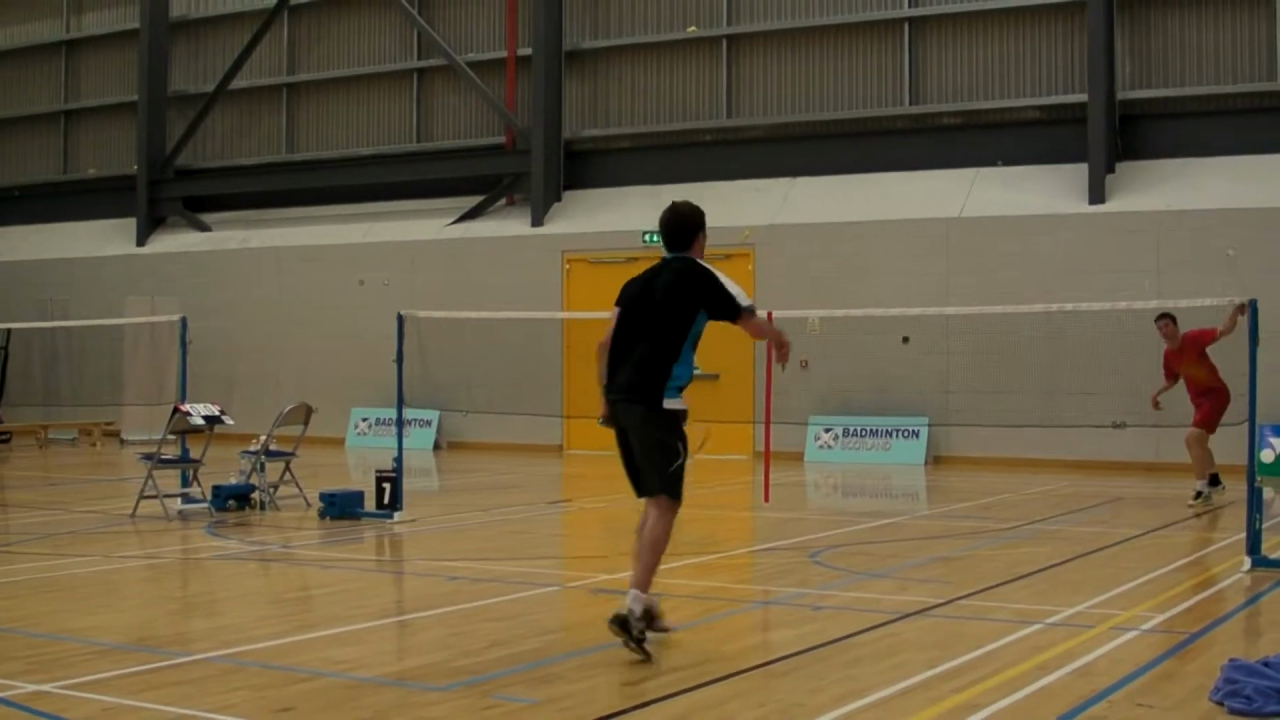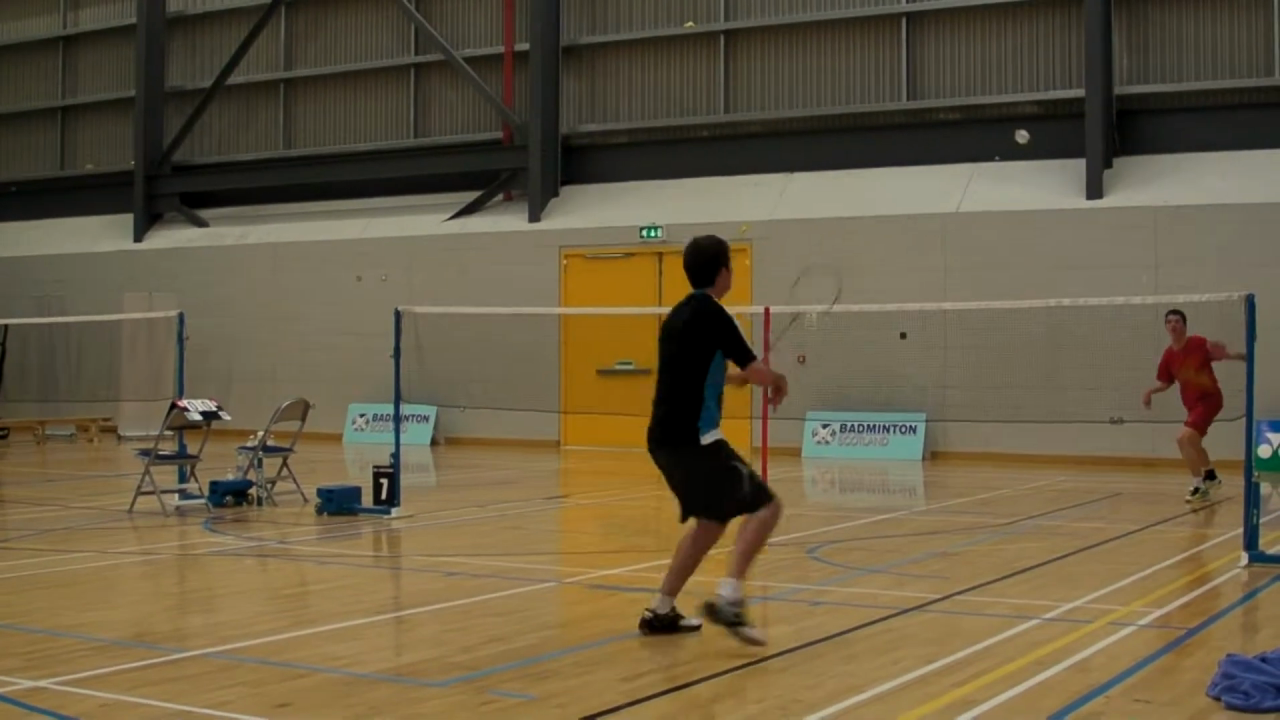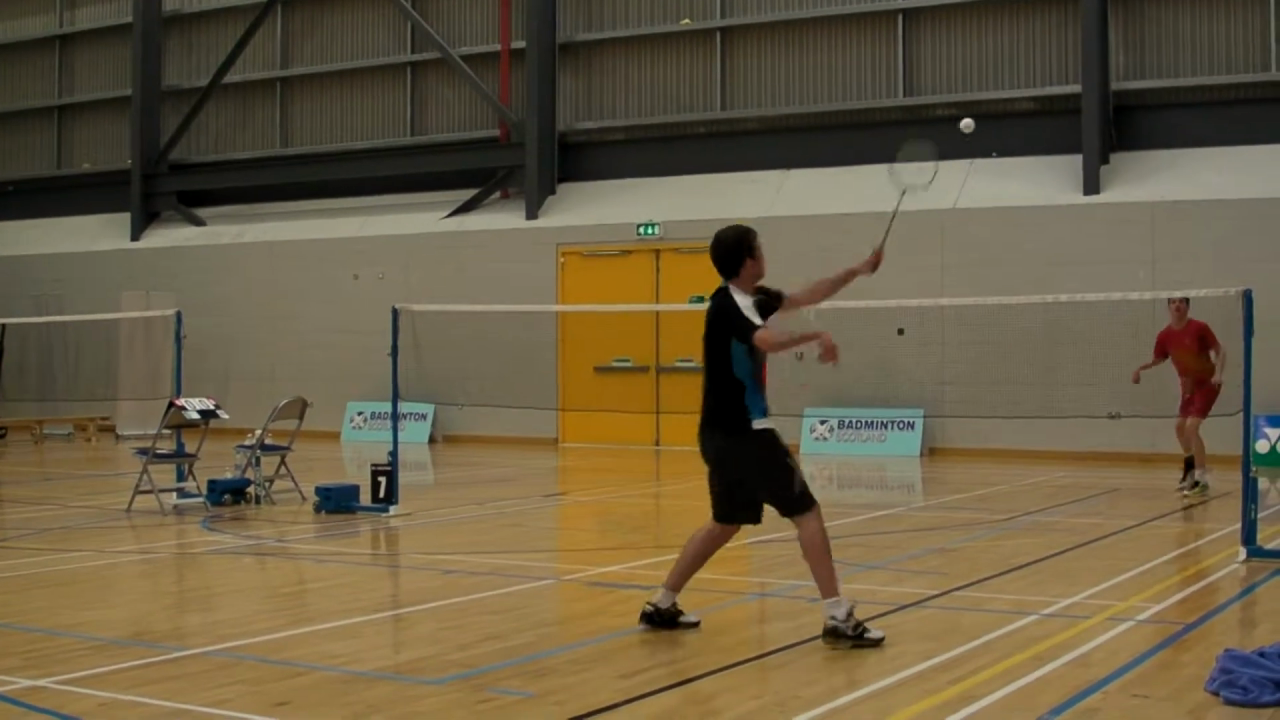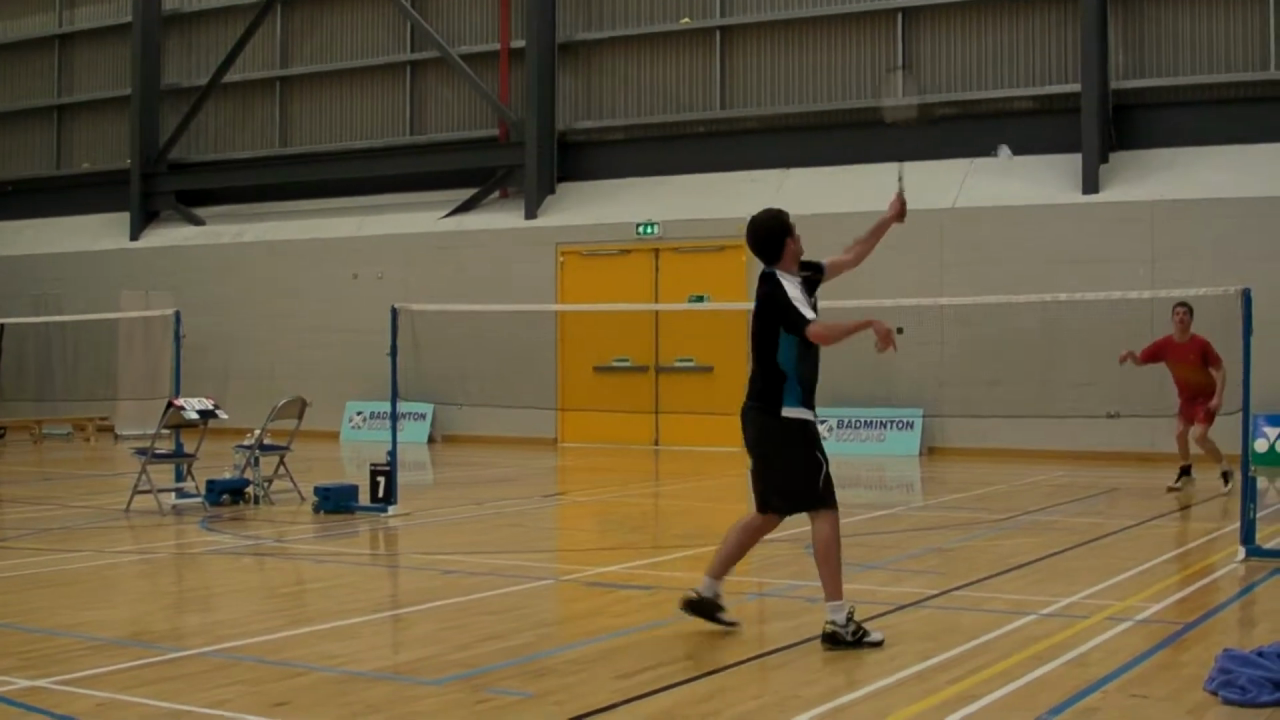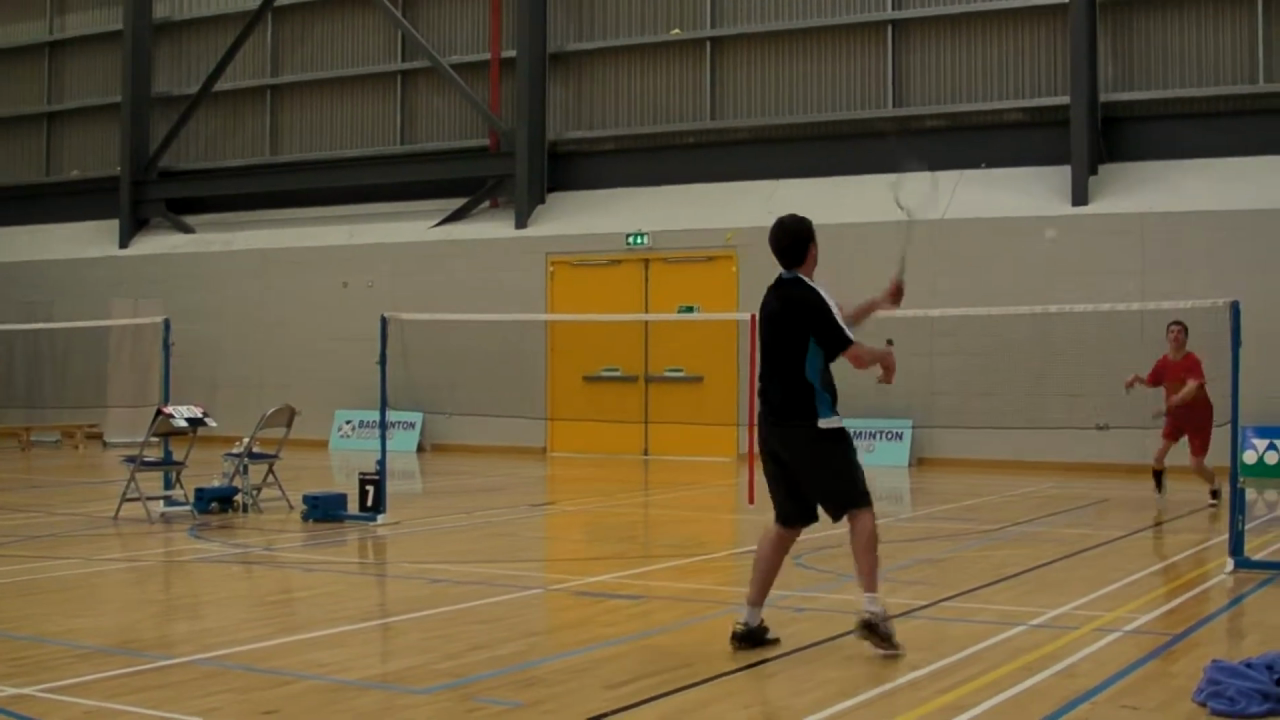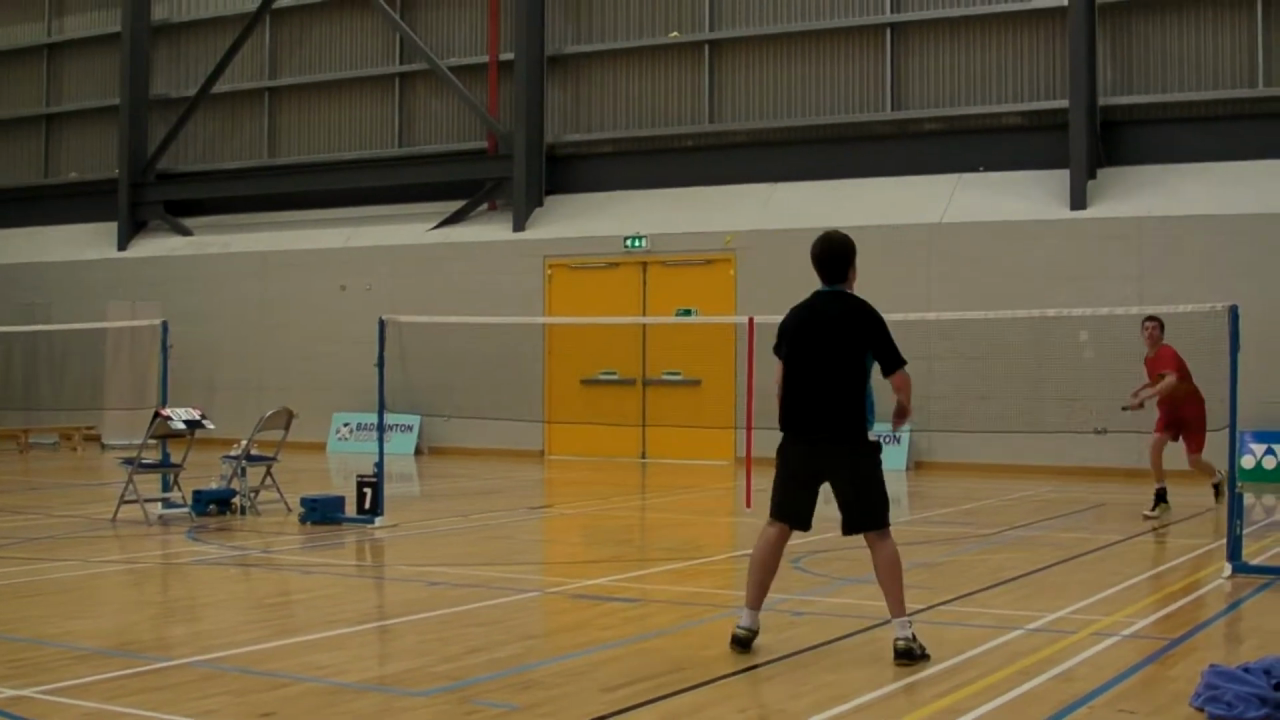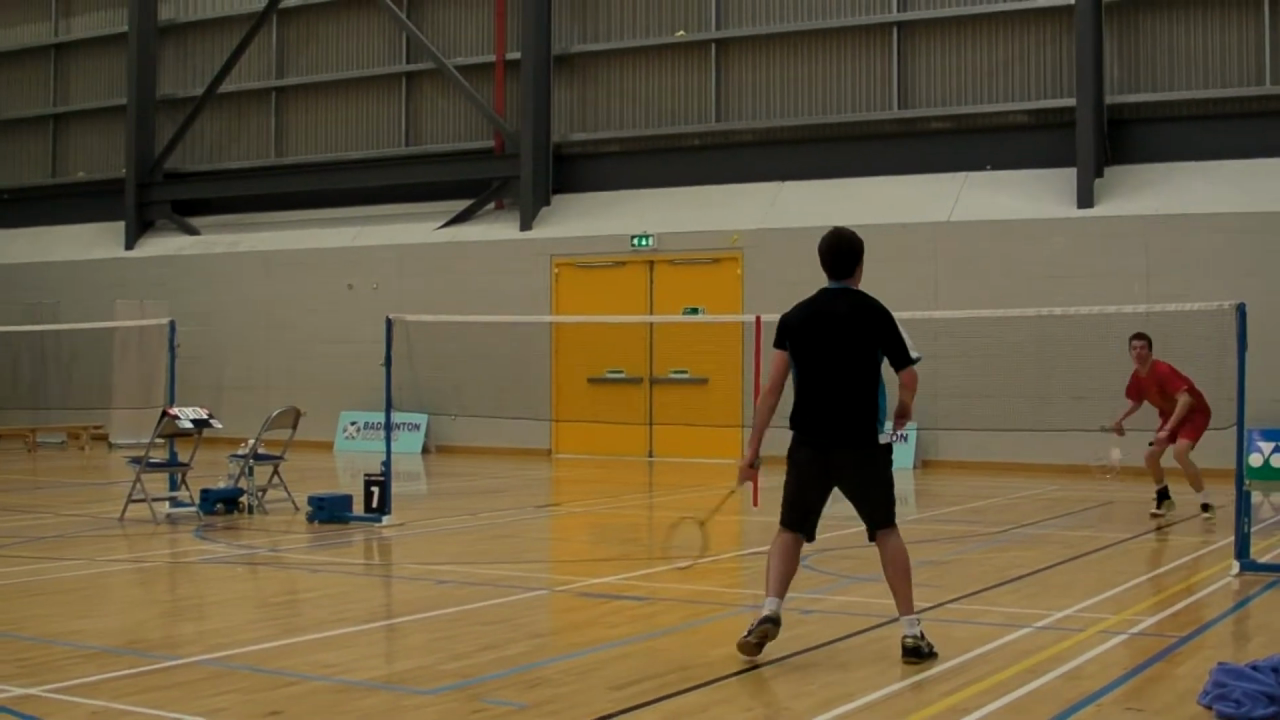
dt=0.2s
person 1, frame 1
left shoulder: (637, 283)
right shoulder: (702, 278)
left elbow: (606, 344)
right elbow: (756, 324)
left wrist: (608, 399)
right wrist: (780, 340)
left hip: (623, 402)
right hip: (657, 404)
left knee: (656, 504)
right knee: (662, 505)
left ankle: (641, 604)
right ankle: (632, 608)
person 1, frame 2
left shoulder: (679, 315)
right shoulder: (713, 315)
right elbow: (754, 371)
left wrist: (729, 379)
right wrist: (779, 380)
left hip: (665, 438)
right hip: (694, 442)
left knee: (711, 520)
right knee: (765, 507)
left ankle: (660, 610)
right ankle: (727, 598)
person 1, frame 3
left shoulder: (743, 300)
right shoulder: (730, 304)
left elbow: (803, 297)
right elbow: (767, 342)
left wrist: (857, 270)
right wrist: (816, 336)
left hip: (721, 434)
right hip: (742, 433)
left knee: (724, 523)
right knee: (807, 512)
left ankle: (661, 604)
right ankle: (838, 618)
person 1, frame 4
left shoulder: (795, 278)
right shoulder: (778, 289)
left elbow: (847, 257)
right elbow: (820, 334)
left wrist: (888, 219)
right wrist: (871, 323)
left hip: (765, 417)
right hip: (782, 418)
left knee: (767, 513)
right knee: (824, 510)
left ankle: (705, 592)
right ankle: (838, 620)
person 1, frame 5
left shoulder: (780, 292)
right shoulder: (806, 295)
right elbow: (856, 356)
left wrist: (877, 302)
right wrist: (884, 356)
left hip: (774, 426)
right hip: (810, 425)
left knee: (785, 525)
right knee: (859, 511)
left ankle: (749, 622)
right ankle: (873, 611)
person 1, frame 6
left shoulder: (794, 317)
right shoulder: (861, 313)
right elbow: (900, 381)
right wrist: (904, 404)
left hip: (798, 439)
right hip: (849, 440)
left knee: (777, 527)
right knee: (878, 534)
left ankle: (746, 625)
right ankle: (903, 636)
person 1, frame 7
left shoulder: (795, 317)
right shoulder: (874, 313)
left elbow: (772, 386)
right elbow: (908, 379)
left wrist: (752, 448)
right wrist: (904, 407)
left hip: (809, 443)
right hip: (864, 443)
left knee: (790, 533)
right knee: (886, 533)
left ankle: (769, 612)
right ankle: (912, 633)
person 2, frame 1
left shoulder: (1194, 338)
right shoulder: (1167, 355)
left elbow: (1224, 330)
right elbow: (1171, 381)
left wrist: (1235, 313)
right wrist: (1157, 394)
left hip: (1216, 395)
right hip: (1200, 399)
left knee: (1191, 439)
right knee: (1199, 442)
left ankle: (1204, 490)
right ankle: (1214, 481)
person 2, frame 2
left shoulder: (1198, 344)
right shoulder: (1168, 355)
left elbow: (1223, 354)
right elbow: (1165, 383)
left wrist: (1236, 355)
right wrist: (1150, 392)
left hip: (1209, 399)
right hip: (1193, 403)
left knee: (1184, 439)
right knee: (1193, 443)
left ankle: (1200, 486)
right ankle: (1210, 476)
person 2, frame 3
left shoulder: (1199, 328)
right shoulder: (1164, 334)
left elbow: (1219, 350)
right elbow: (1159, 358)
left wrist: (1218, 373)
right wrist: (1140, 368)
left hip: (1206, 385)
right hip: (1188, 386)
left knee: (1191, 427)
right knee: (1180, 428)
left ankle: (1201, 480)
right ankle: (1190, 466)
person 2, frame 4
left shoulder: (1201, 344)
right shoulder: (1164, 344)
left elbow: (1220, 370)
right elbow: (1140, 360)
left wrist: (1218, 398)
right wrist: (1130, 355)
left hip: (1207, 396)
right hip: (1187, 397)
left knee: (1199, 435)
right knee: (1180, 434)
left ankle: (1225, 469)
right ankle: (1185, 472)
person 2, frame 5
left shoulder: (1192, 361)
right shoulder: (1162, 363)
left elbow: (1192, 388)
right elbow: (1151, 383)
left wrist: (1169, 404)
right wrist: (1136, 378)
left hip: (1198, 415)
right hip: (1176, 414)
left knee: (1196, 466)
right knee: (1159, 455)
left ankle: (1215, 488)
right ankle: (1158, 477)
person 2, frame 6
left shoulder: (1167, 354)
right shoulder: (1148, 358)
left elbow: (1171, 381)
left wrist: (1144, 398)
right wrist: (1140, 389)
left hip: (1191, 408)
right hip: (1168, 408)
left knee: (1194, 461)
right knee: (1155, 447)
left ankle: (1217, 479)
right ankle: (1161, 499)
person 2, frame 7
left shoulder: (1163, 370)
right shoulder: (1136, 377)
left elbow: (1185, 399)
right elbow: (1137, 401)
left wrist: (1168, 429)
right wrist: (1120, 420)
left hip: (1195, 412)
right hip: (1171, 416)
left knee: (1179, 453)
right knee: (1151, 457)
left ankle: (1205, 502)
right ankle: (1164, 498)
